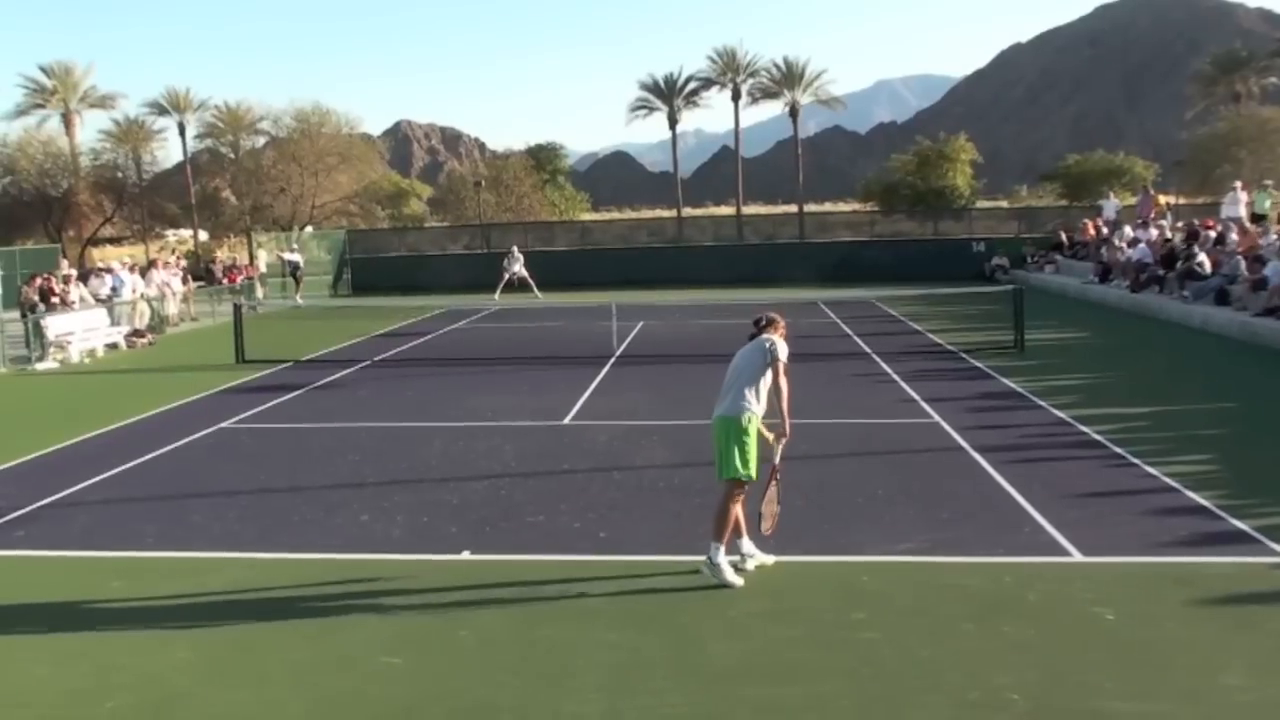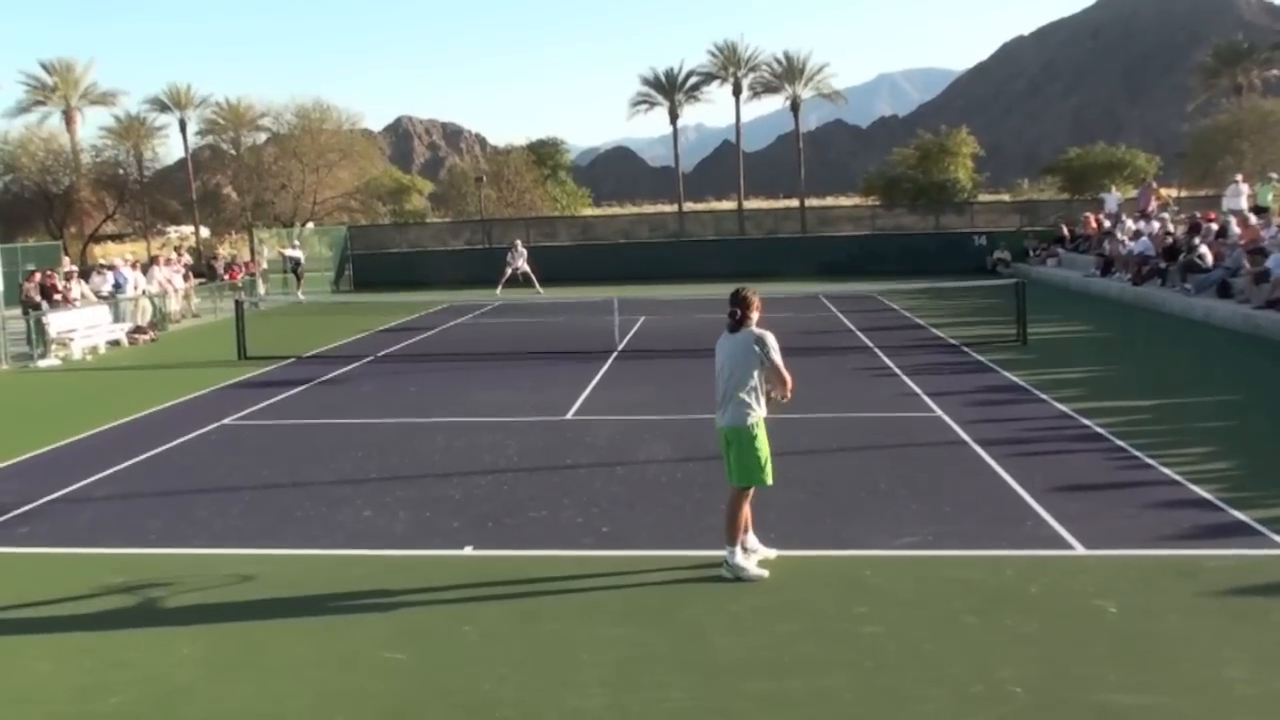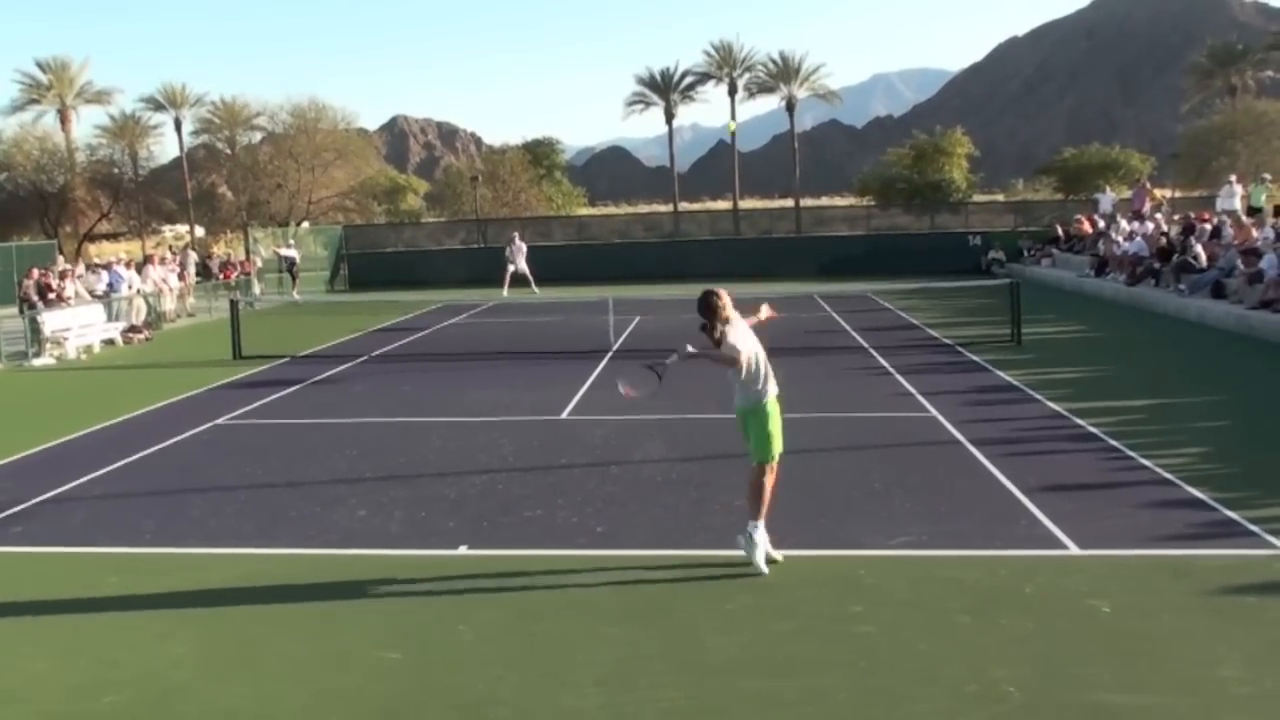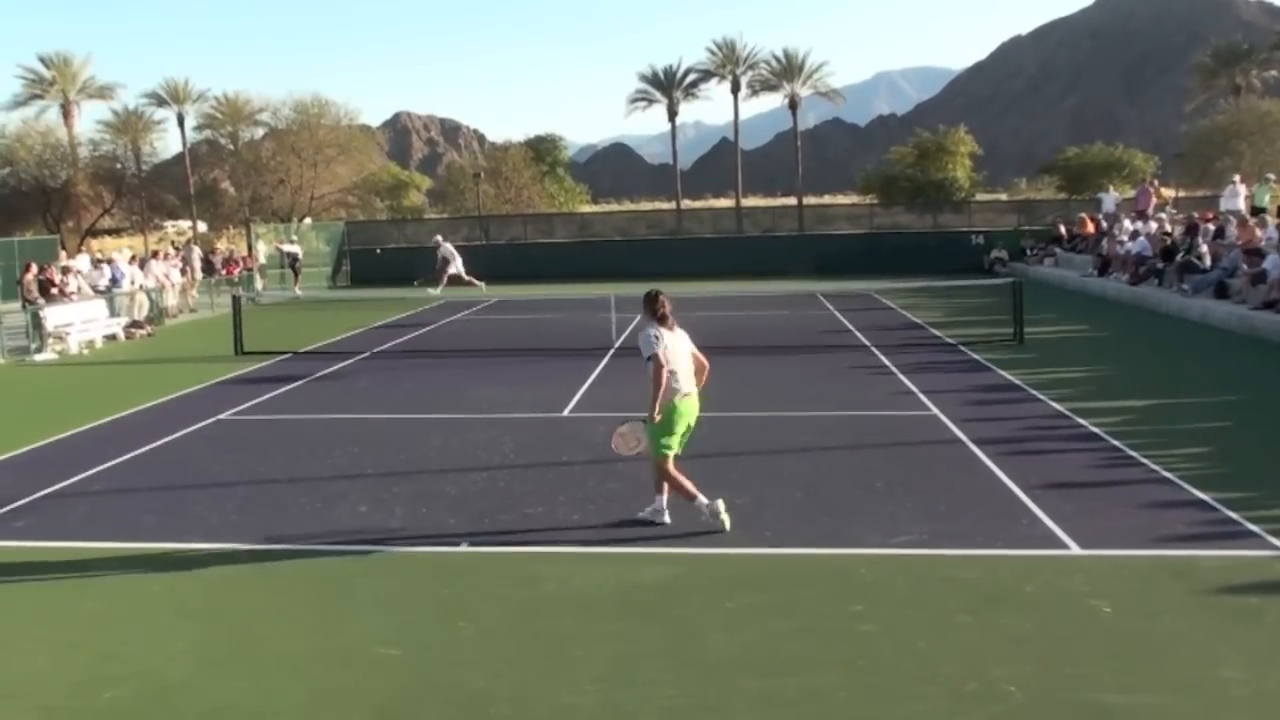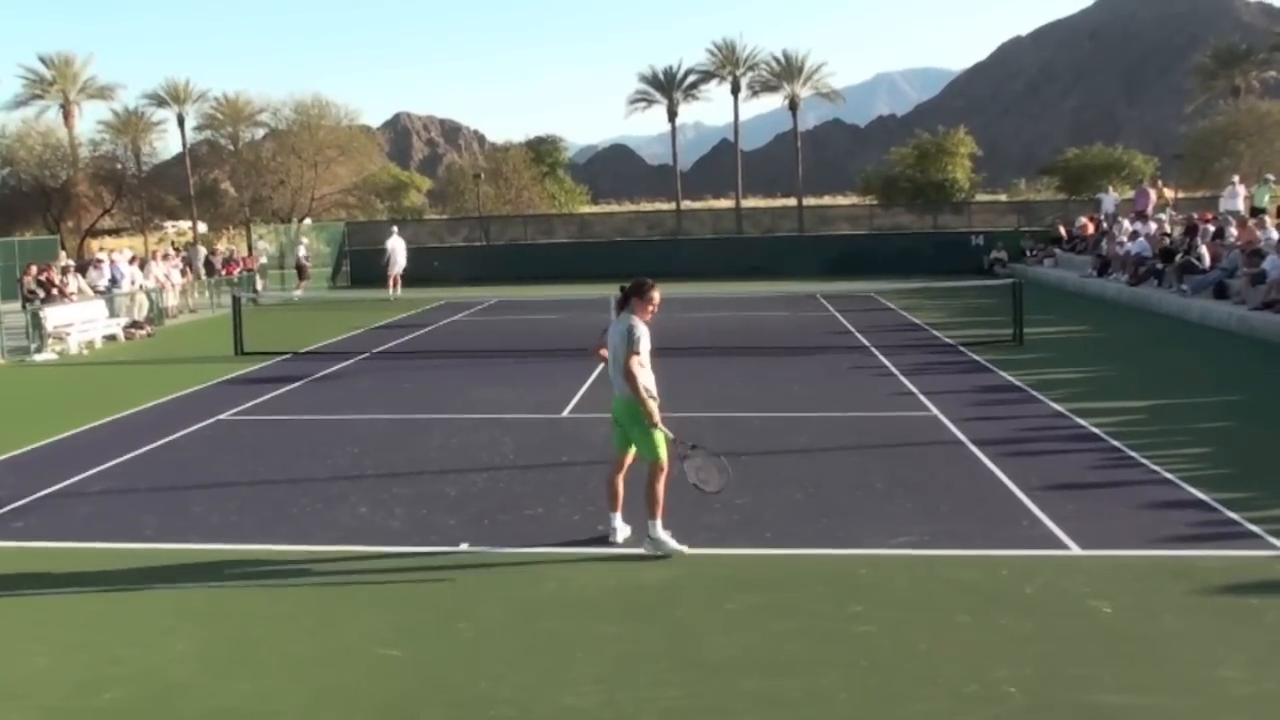
dt=1s
person 1, frame 1
left shoulder: (748, 350)
right shoulder: (775, 344)
right elbow: (779, 380)
left wrist: (766, 434)
right wrist: (785, 420)
left hip: (722, 418)
right hip: (738, 419)
left knee: (735, 487)
right knee: (735, 488)
left ankle: (747, 551)
right ankle: (715, 558)
person 1, frame 2
left shoulder: (723, 340)
right shoulder: (761, 338)
right elbow: (784, 380)
right wrist: (784, 392)
left hip: (726, 421)
right hip: (746, 422)
left knee: (743, 489)
right knee: (742, 491)
left ankle: (749, 545)
right ankle: (733, 559)
person 1, frame 3
left shoulder: (731, 323)
right shoulder: (726, 337)
right elbow: (737, 358)
left wrist: (757, 317)
left hip: (759, 402)
right hip: (759, 405)
left knee: (768, 469)
right knee: (765, 470)
left ankle: (757, 540)
right ankle: (756, 537)
person 1, frame 4
left shoulder: (649, 335)
right shoulder: (680, 333)
left elbow: (660, 367)
right elbow: (703, 365)
left wrist: (654, 407)
left hip: (672, 405)
right hip: (690, 402)
left knee: (663, 467)
right knee: (662, 457)
left ankle: (708, 506)
right ankle: (660, 508)
person 1, frame 5
left shoulder: (617, 324)
right shoulder: (636, 328)
left elbow: (601, 350)
right elbow: (630, 371)
right wrist: (650, 407)
left hip: (621, 403)
right hip: (637, 406)
left knee: (619, 466)
right knee: (658, 468)
left ankle: (616, 527)
right ankle: (655, 535)
